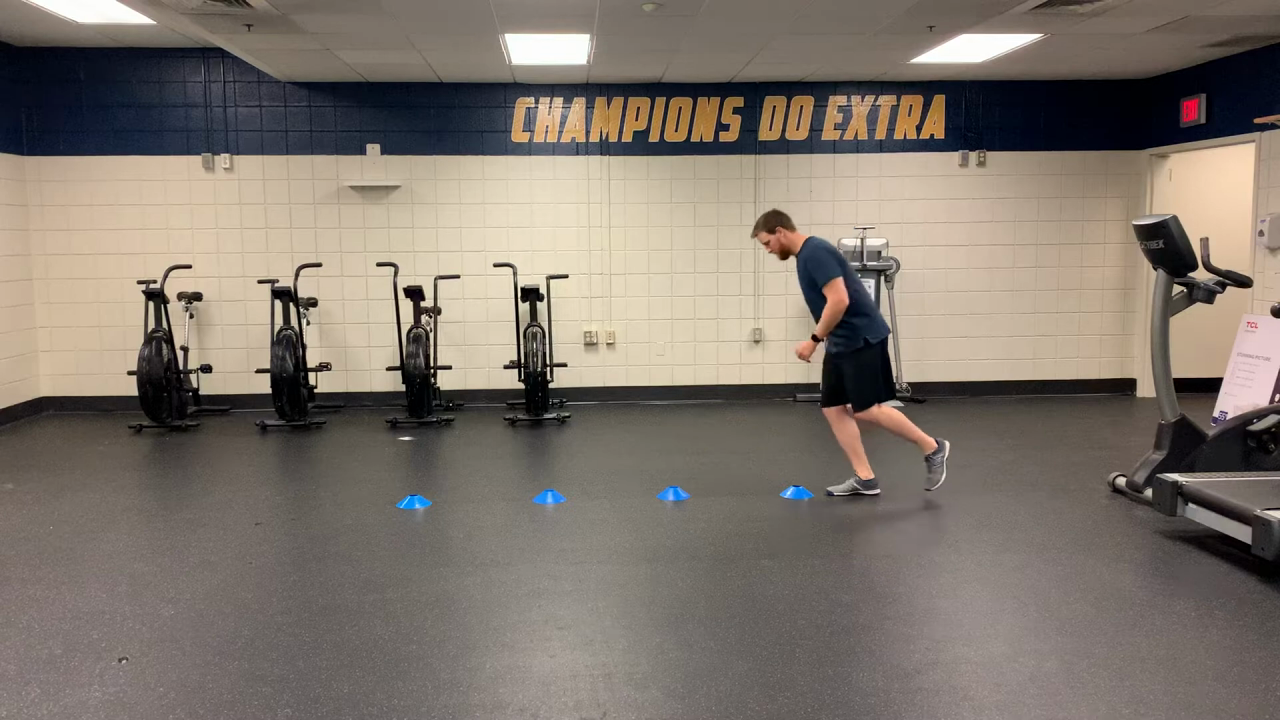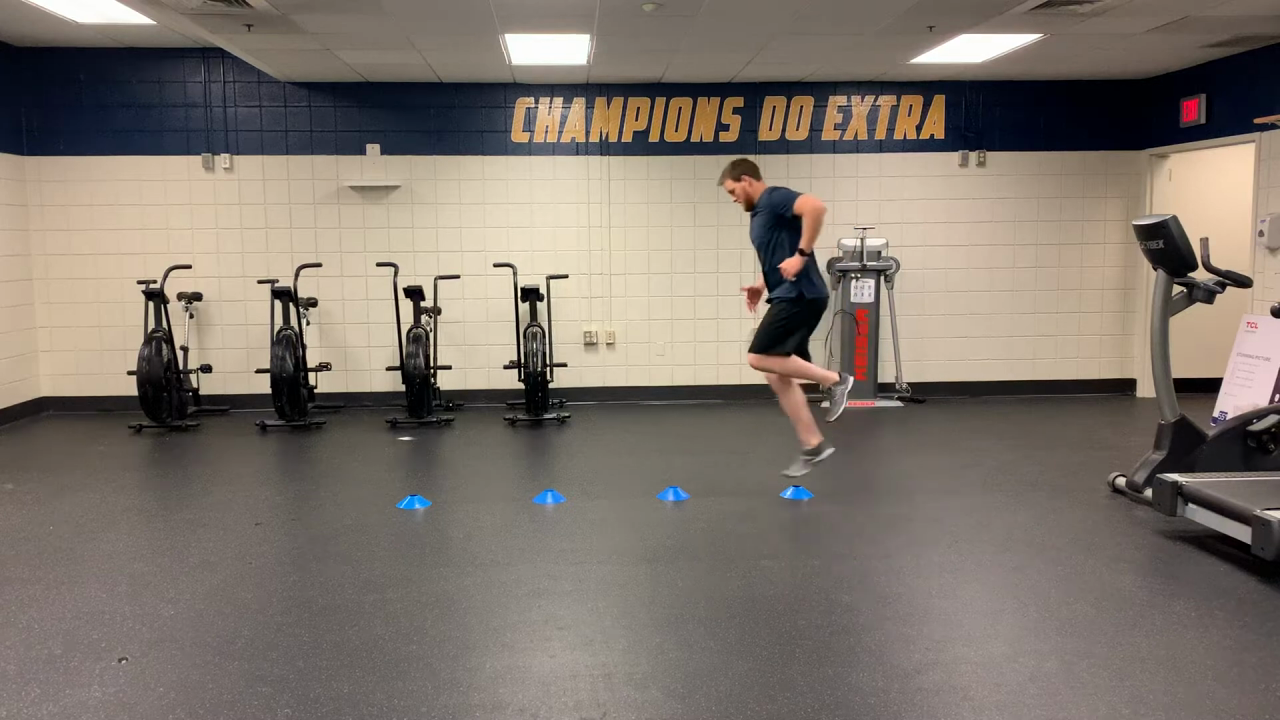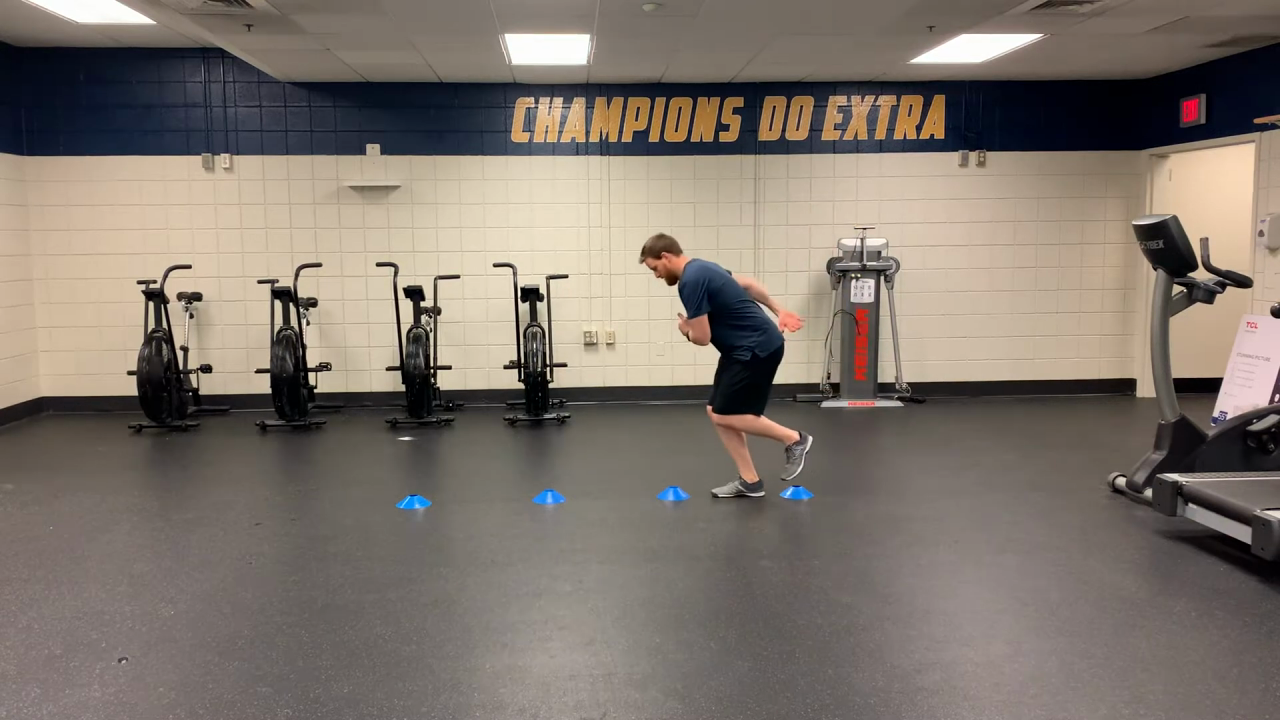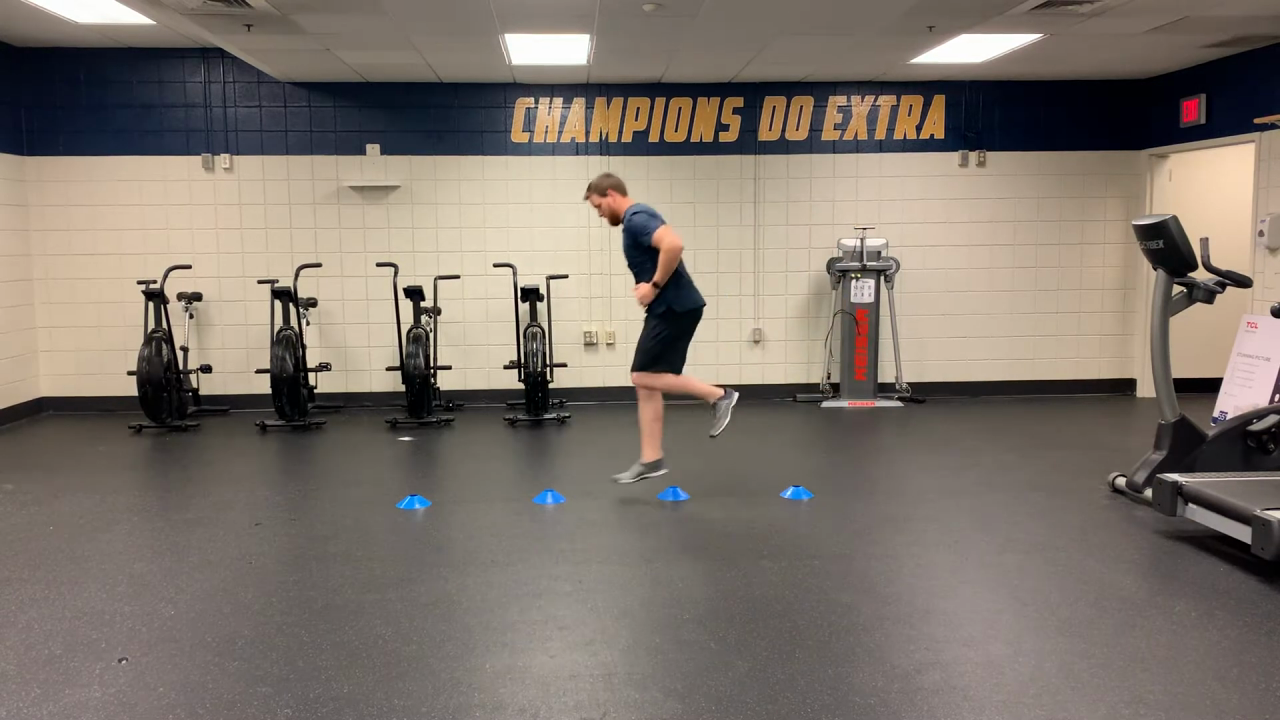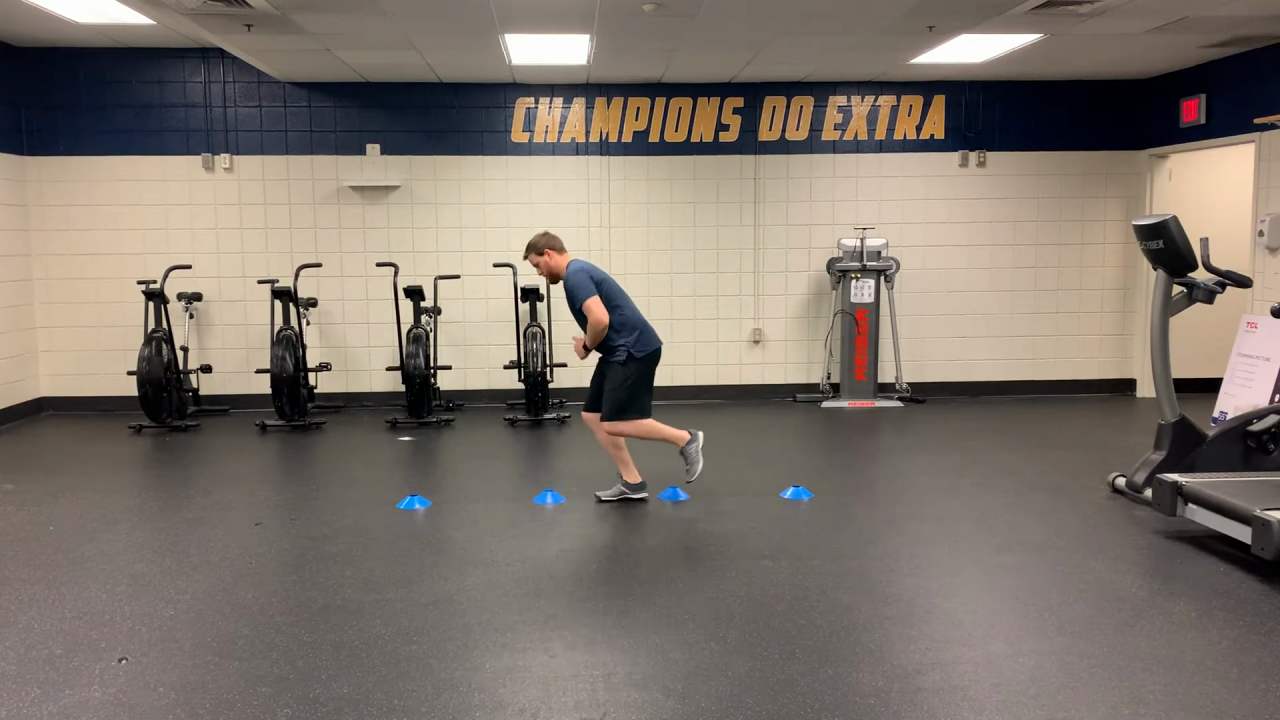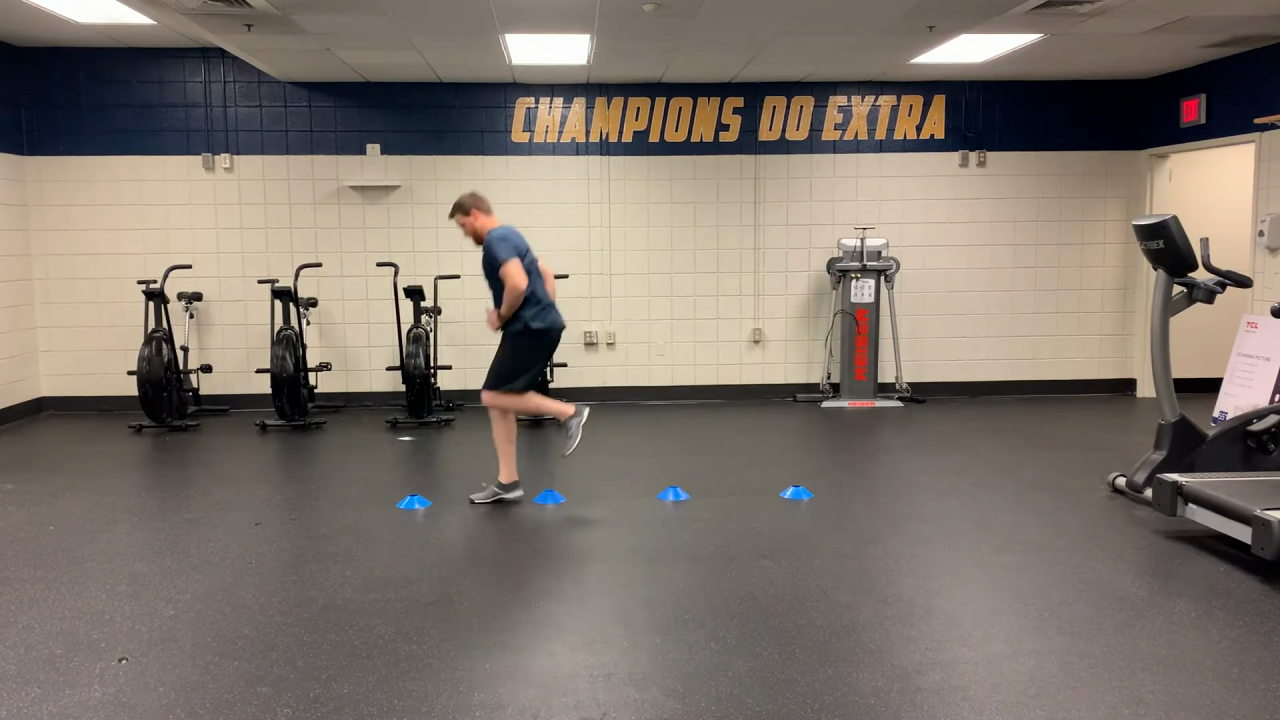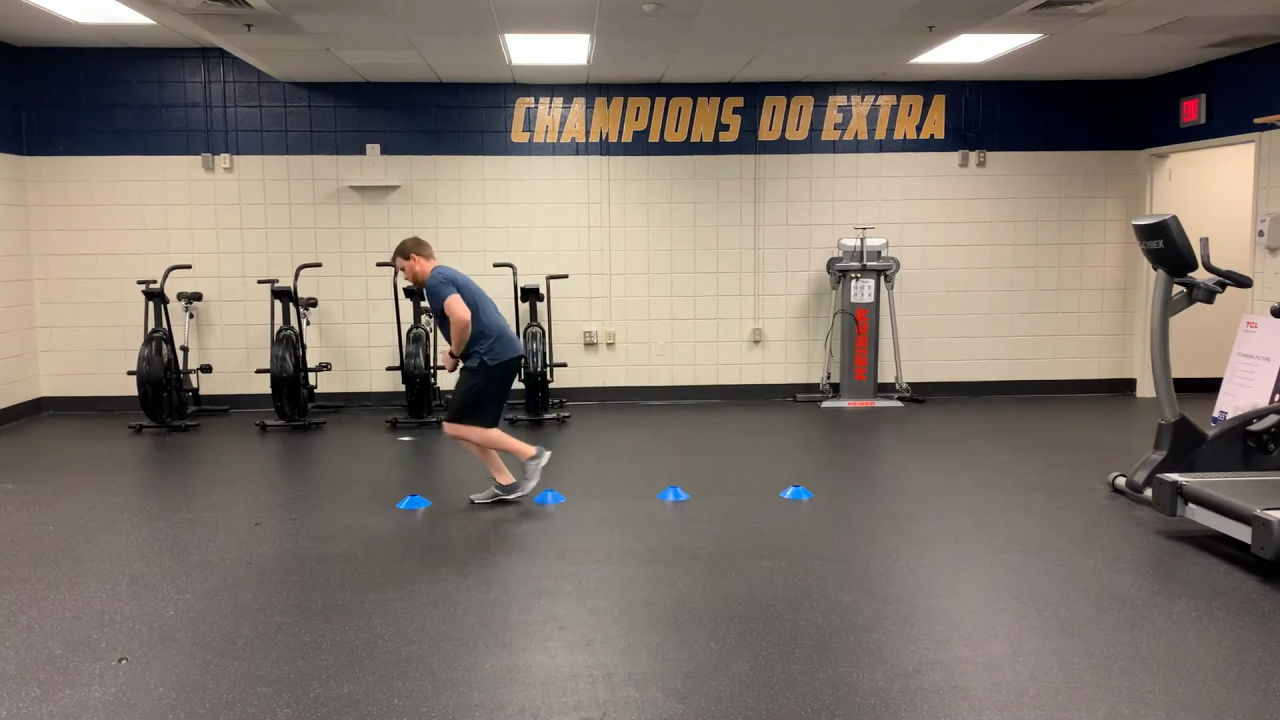
dt=0.7s
person 1, frame 1
left shoulder: (815, 253)
right shoulder: (806, 255)
left elbow: (840, 301)
left wrist: (814, 340)
right wrist: (825, 341)
left hip: (862, 339)
right hip: (842, 343)
left knee: (867, 410)
right knee: (833, 409)
left ankle: (932, 448)
right ankle: (864, 478)
person 1, frame 2
left shoulder: (774, 198)
right shoulder: (760, 211)
left elbow: (816, 207)
left wrist: (802, 254)
right wrist: (763, 285)
left hip: (801, 295)
right hip: (790, 296)
left knee: (761, 358)
right knee: (780, 376)
left ankle: (835, 381)
right ankle: (813, 445)
person 1, frame 3
left shoulder: (691, 281)
right shoulder: (700, 270)
left elbow: (702, 337)
right elbow: (747, 284)
left wrist: (686, 330)
right wrist: (777, 311)
left hip: (756, 349)
right hip: (745, 347)
left knee: (725, 416)
right knee: (716, 413)
left ankle: (794, 439)
right ankle: (749, 481)
person 1, frame 4
left shoulder: (637, 217)
right shoulder: (636, 221)
left elbow: (674, 244)
left wrist: (654, 285)
left hip: (675, 307)
right hip: (667, 307)
left knee: (645, 377)
right knee: (645, 382)
left ankle: (718, 395)
right ankle: (651, 459)
person 1, frame 5
left shoulder: (574, 276)
right shoulder: (579, 272)
left elbow: (600, 320)
left wrist: (585, 345)
left hip: (633, 350)
right hip: (621, 351)
left knee: (615, 424)
right knee: (592, 416)
left ankle: (686, 440)
right ankle: (632, 483)
person 1, frame 6
left shoulder: (497, 241)
right shoulder: (508, 237)
left elbow: (519, 284)
right elbow: (545, 273)
left wrist: (500, 316)
right wrist: (546, 315)
left hip: (532, 328)
right hip: (539, 326)
left knee: (495, 397)
right knee: (499, 397)
left ankle: (569, 413)
right ankle: (507, 482)
person 1, frame 7
left shoulder: (437, 281)
right shoulder: (448, 277)
left elbow: (462, 319)
left wrist: (452, 355)
left hip: (492, 358)
right hip: (500, 355)
left knee: (457, 426)
right knee: (456, 425)
left ankle: (531, 454)
right ankle: (506, 484)
